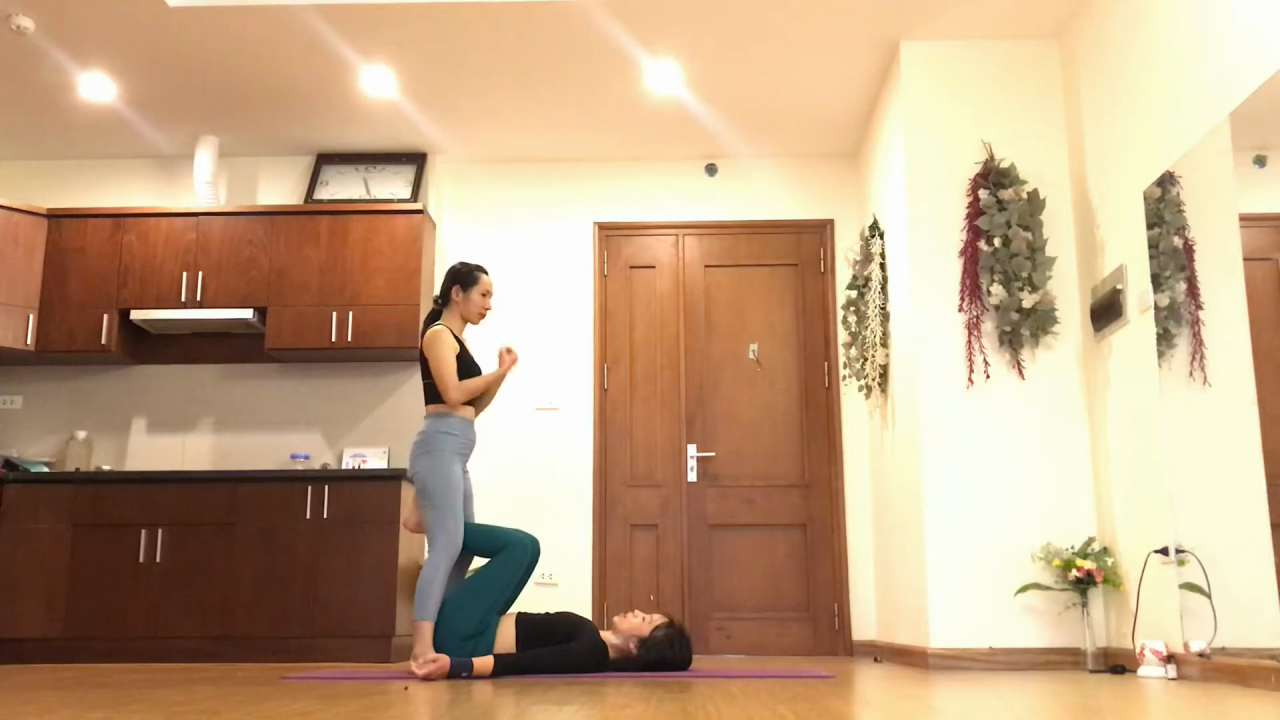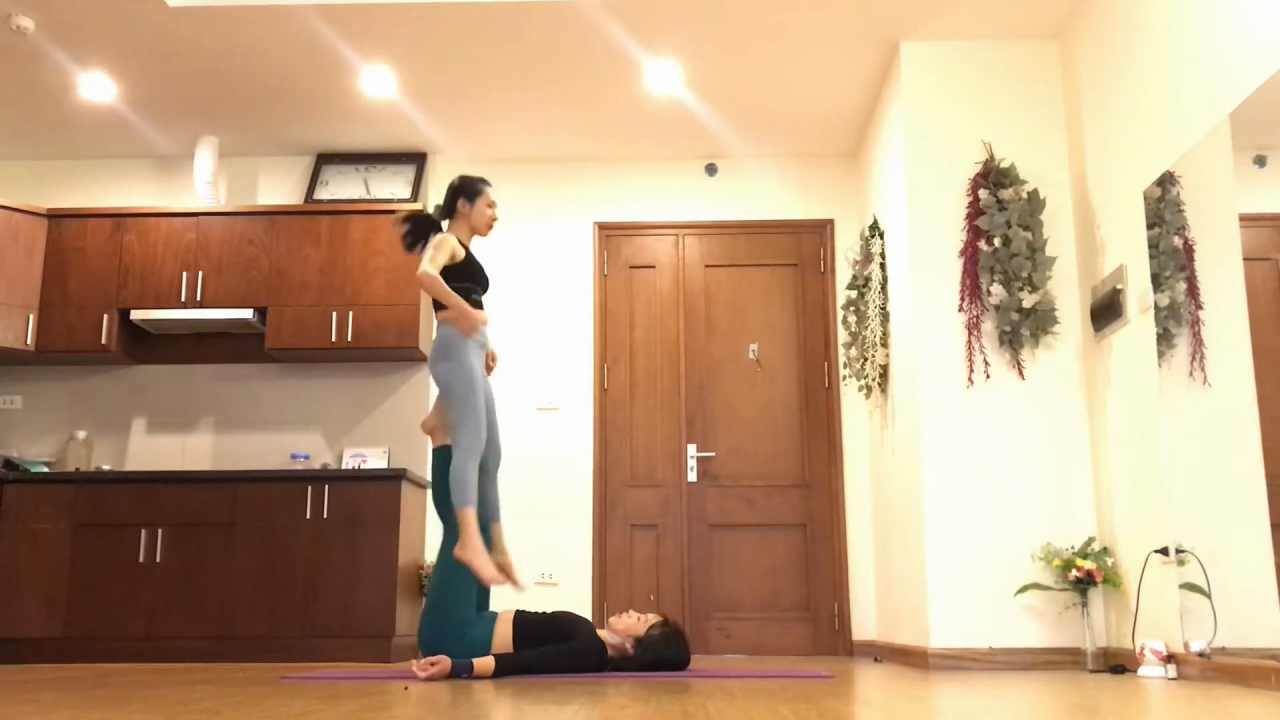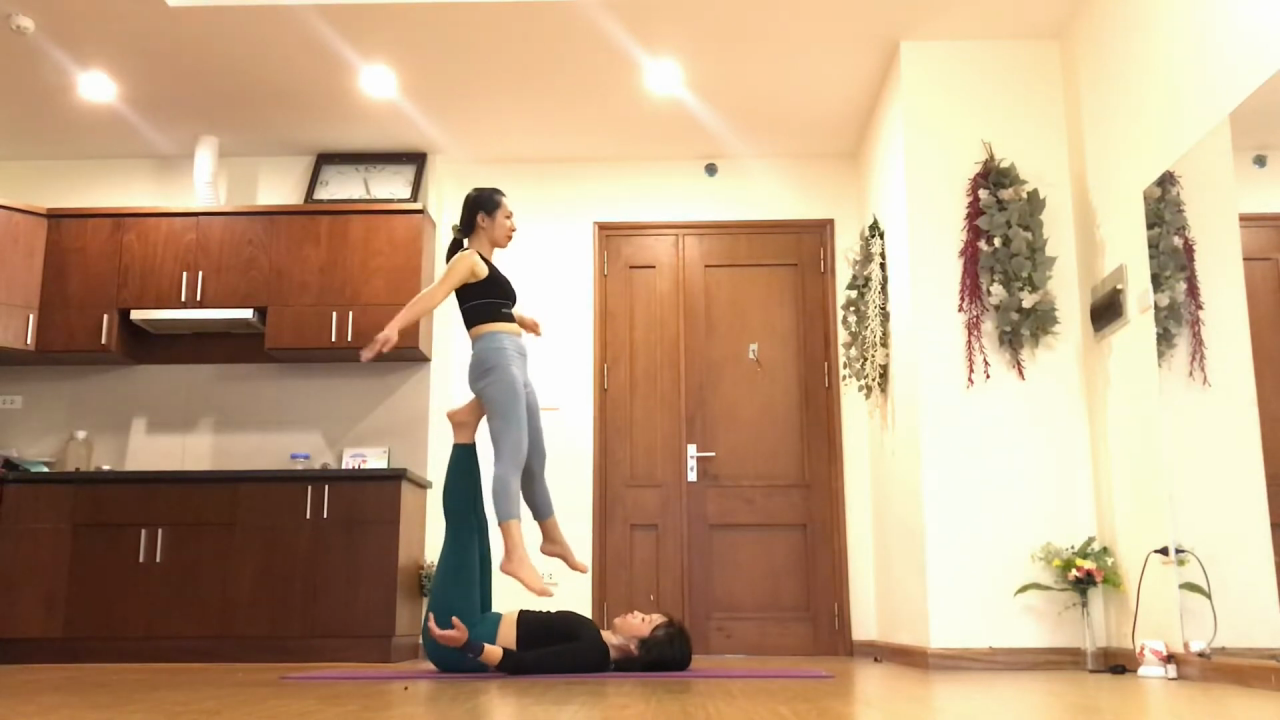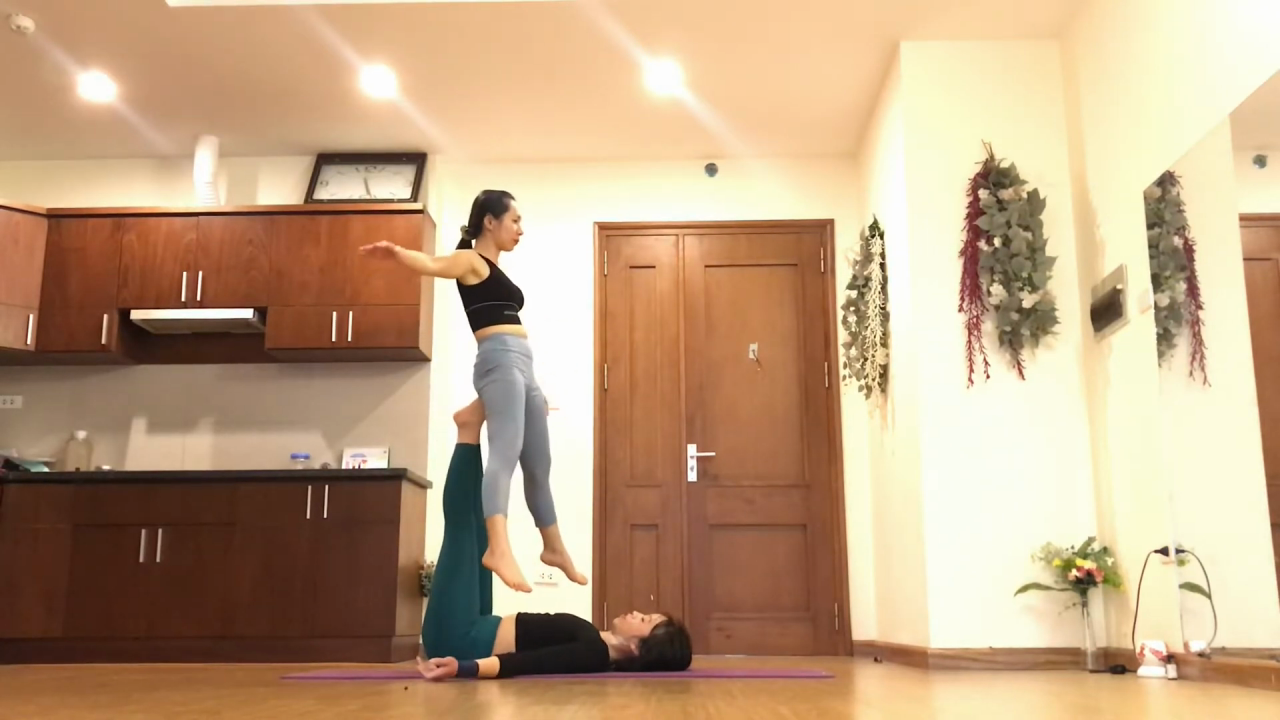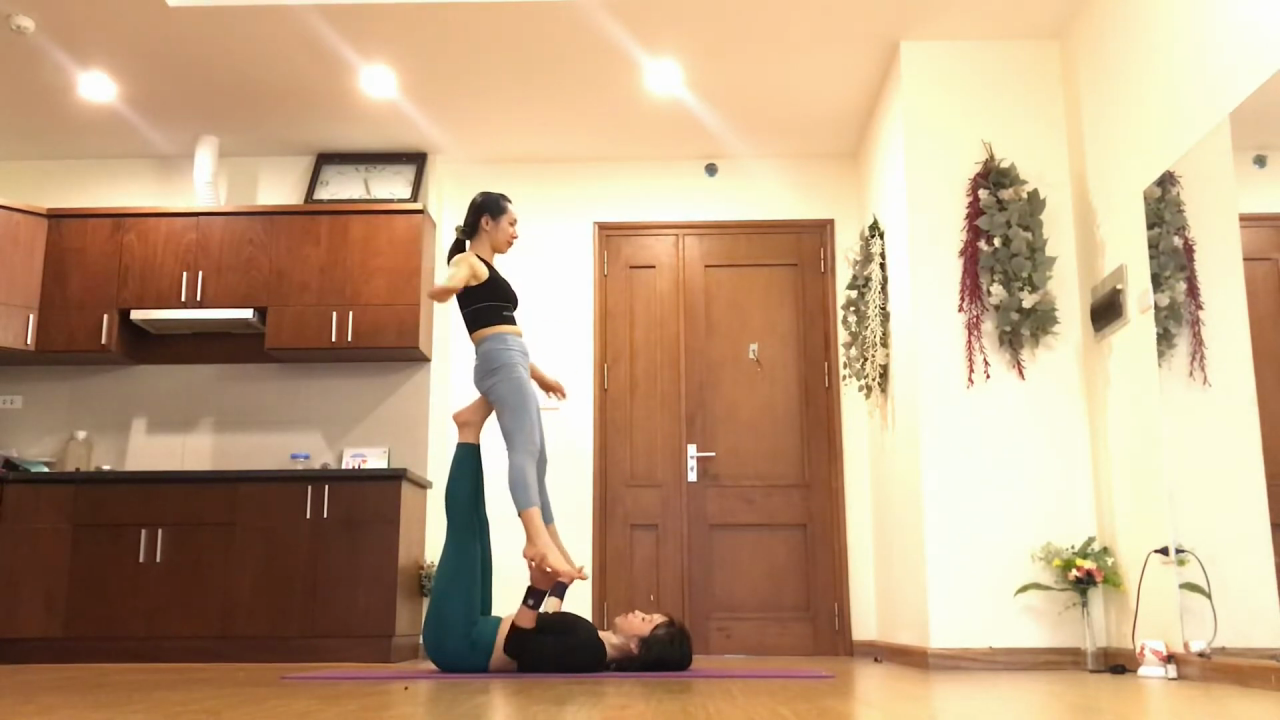
dt=1s
person 1, frame 1
left shoulder: (457, 340)
right shoulder: (439, 334)
right elbow: (452, 394)
left wrist: (498, 375)
right wrist: (498, 374)
left hip: (455, 452)
right hip: (440, 447)
left knee: (462, 549)
right knee: (446, 546)
right ankle: (422, 648)
person 1, frame 2
left shoulder: (464, 251)
right shoulder: (445, 241)
right elbow: (425, 274)
left wrist: (484, 343)
right wrist: (462, 309)
left hip: (469, 353)
right hip: (456, 349)
left knee: (490, 453)
right knee: (471, 442)
left ankle: (496, 547)
right ankle: (470, 538)
person 1, frame 3
left shoulder: (486, 267)
right shoulder: (468, 259)
right elbow: (431, 295)
left wrist: (519, 319)
right wrist: (394, 327)
left hip: (512, 362)
right hip: (496, 358)
left knee: (534, 460)
right knee: (512, 455)
left ankle: (553, 538)
right ankle: (515, 553)
person 1, frame 4
left shoulder: (495, 272)
right shoulder: (471, 260)
right elbow: (430, 263)
left wrist: (528, 380)
right wrist: (397, 252)
left hip: (520, 364)
right hip: (500, 362)
left knee: (538, 464)
right knee: (507, 450)
left ankle: (554, 546)
right ankle: (499, 548)
person 1, frame 5
left shoulder: (488, 271)
right shoulder: (468, 261)
right elbow: (450, 283)
left wrist: (539, 374)
right wrist: (443, 288)
left hip: (511, 365)
right hip: (500, 362)
left knee: (535, 458)
right knee: (525, 448)
left ankle: (551, 543)
right ankle: (538, 539)
person 2, frame 1
left shoulder: (592, 653)
right shoulder: (595, 643)
left elbow: (520, 664)
left wrist: (455, 666)
left hip: (463, 641)
right hip: (473, 637)
left knee: (521, 546)
right knee: (523, 547)
person 2, frame 2
left shoulder: (590, 651)
right shoulder: (593, 643)
left elbow: (518, 664)
left wrist: (458, 666)
left hip: (454, 641)
left knee: (462, 531)
left ankle: (442, 435)
person 2, frame 3
left shoulder: (594, 654)
right shoulder: (595, 642)
left elbow: (521, 663)
left wrist: (468, 644)
left hip: (454, 642)
right hip: (474, 632)
left knee: (463, 530)
left ankle: (465, 430)
person 2, frame 4
left shoulder: (593, 653)
right shoulder: (595, 643)
left elbow: (518, 664)
left wrist: (461, 667)
left hip: (458, 641)
right hip: (471, 637)
left knee: (461, 532)
left ankle: (469, 429)
person 2, frame 5
left shoulder: (590, 651)
right shoulder: (593, 643)
left elbow: (516, 646)
left wrist: (537, 589)
right wrist: (559, 584)
left hip: (457, 643)
right hip: (468, 641)
left knee: (464, 533)
left ankle: (469, 431)
right ankle: (471, 430)
